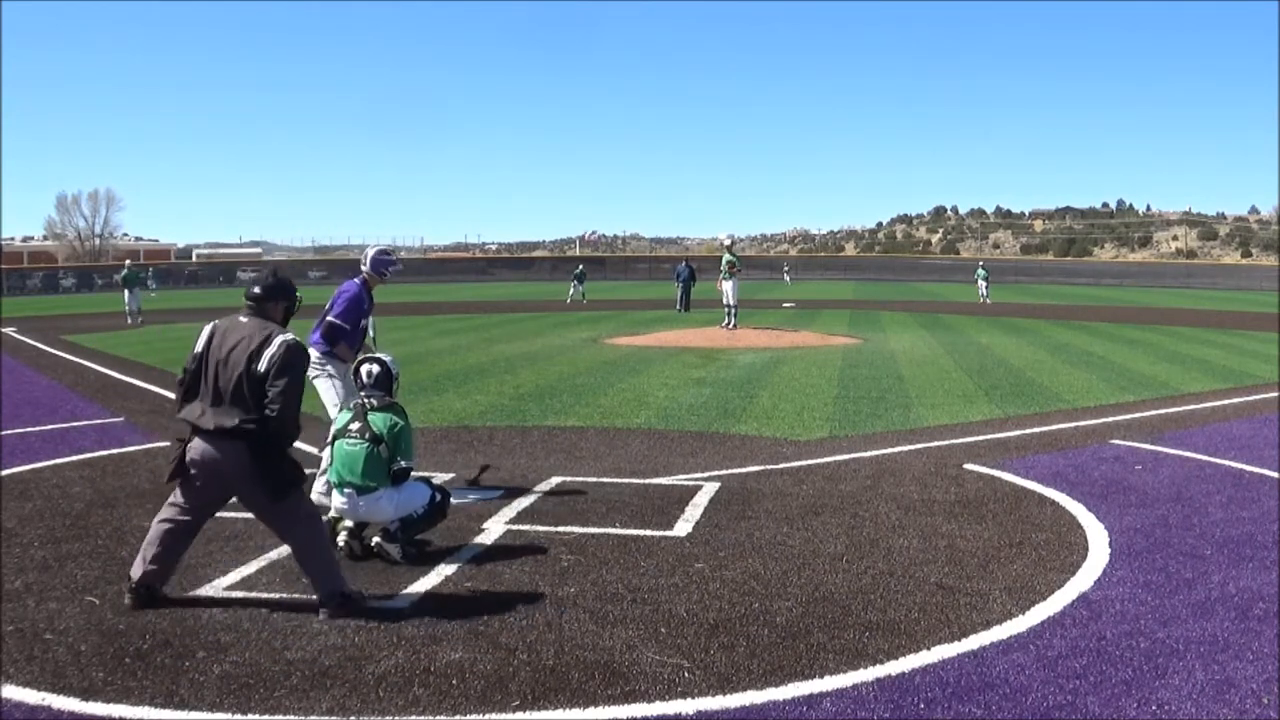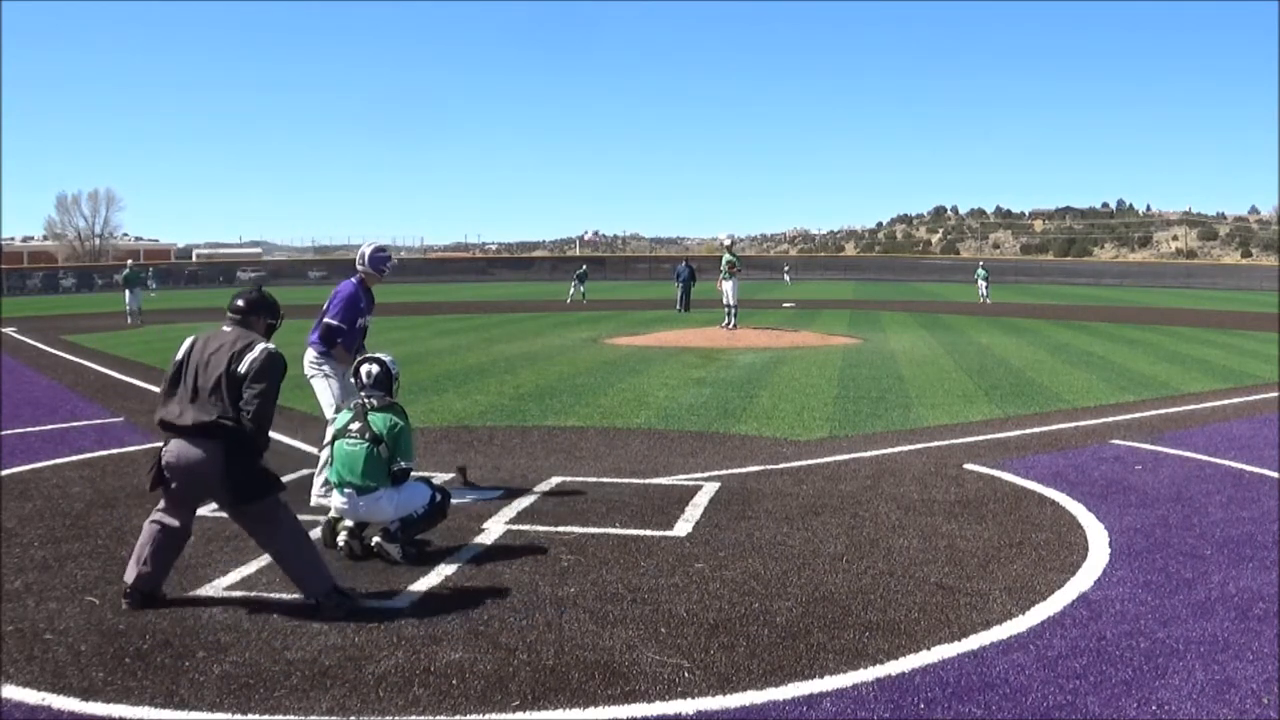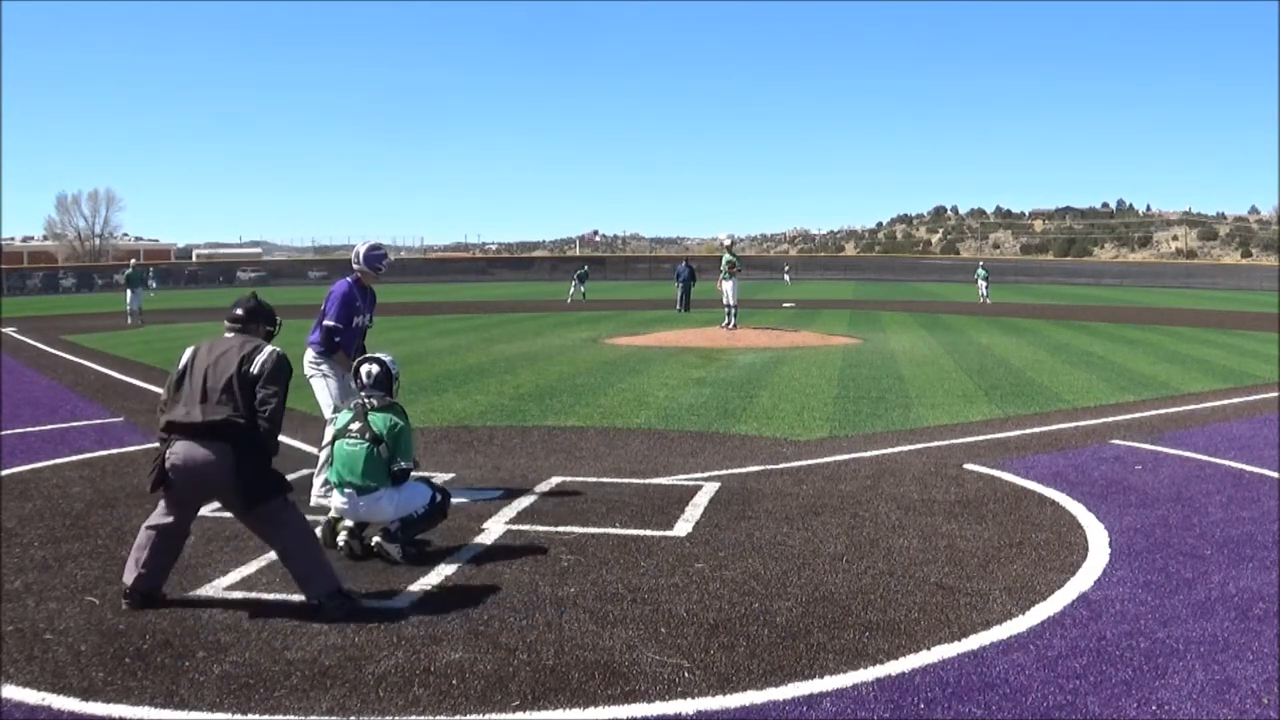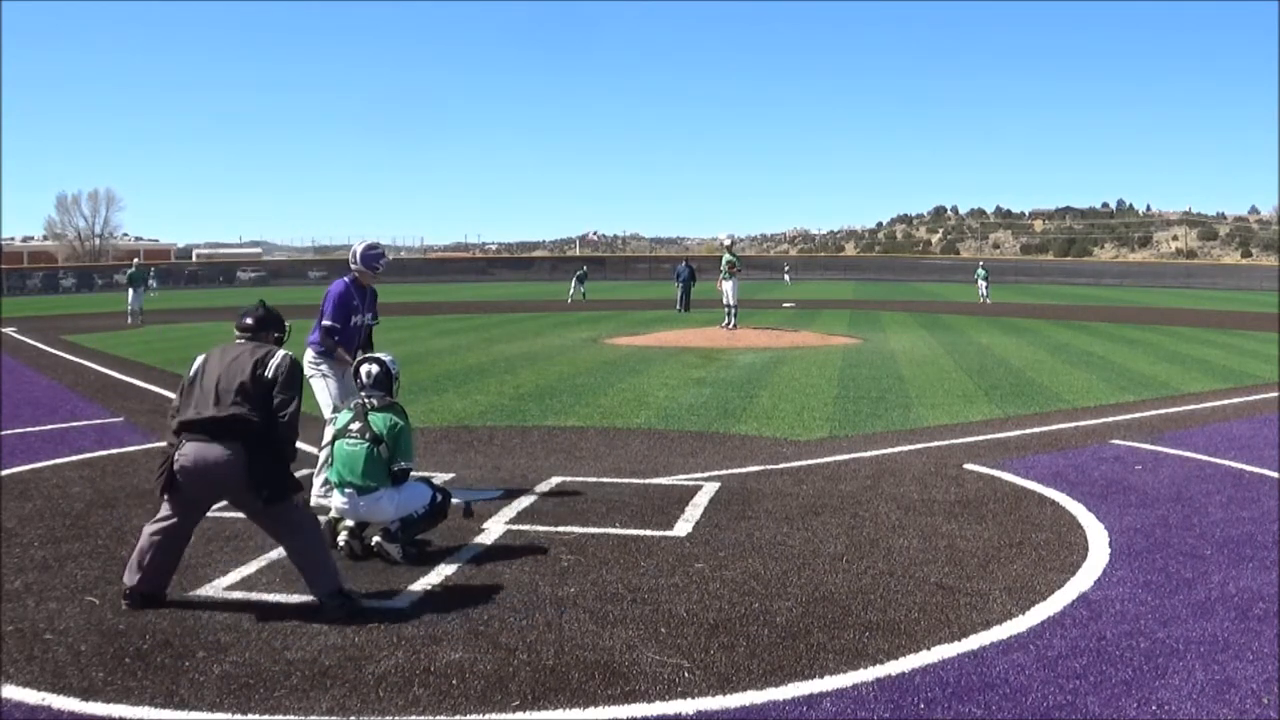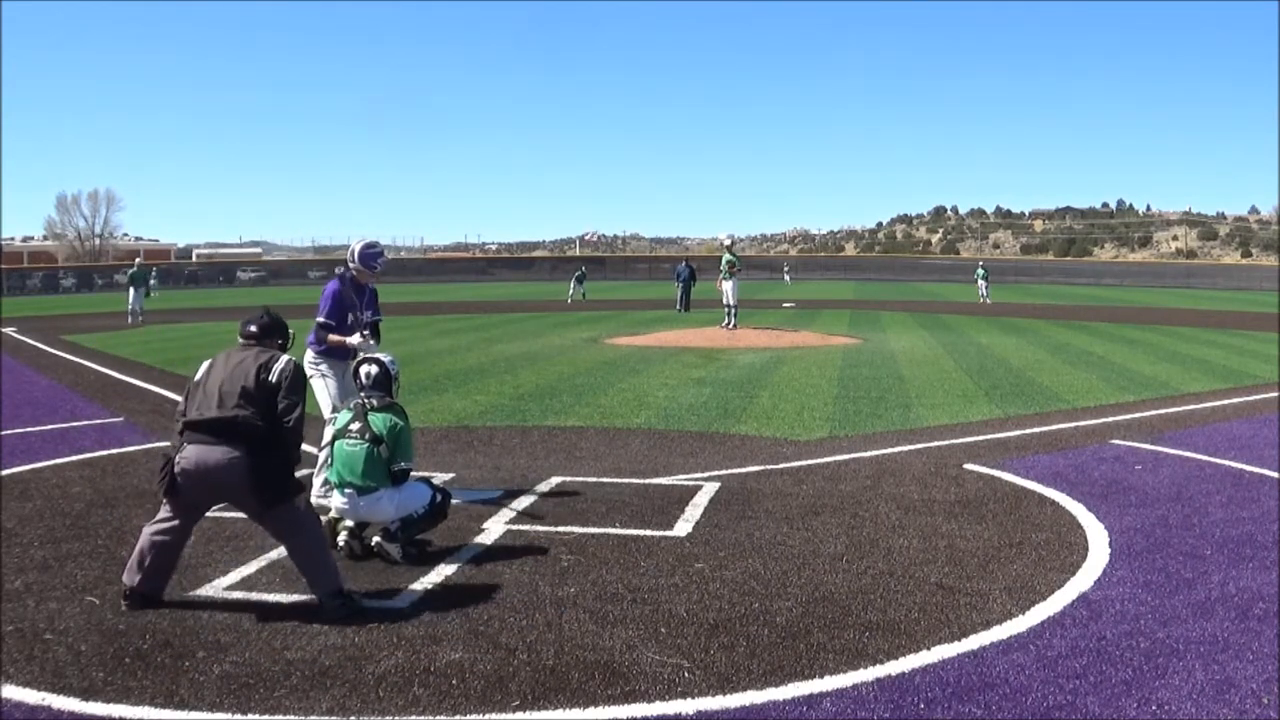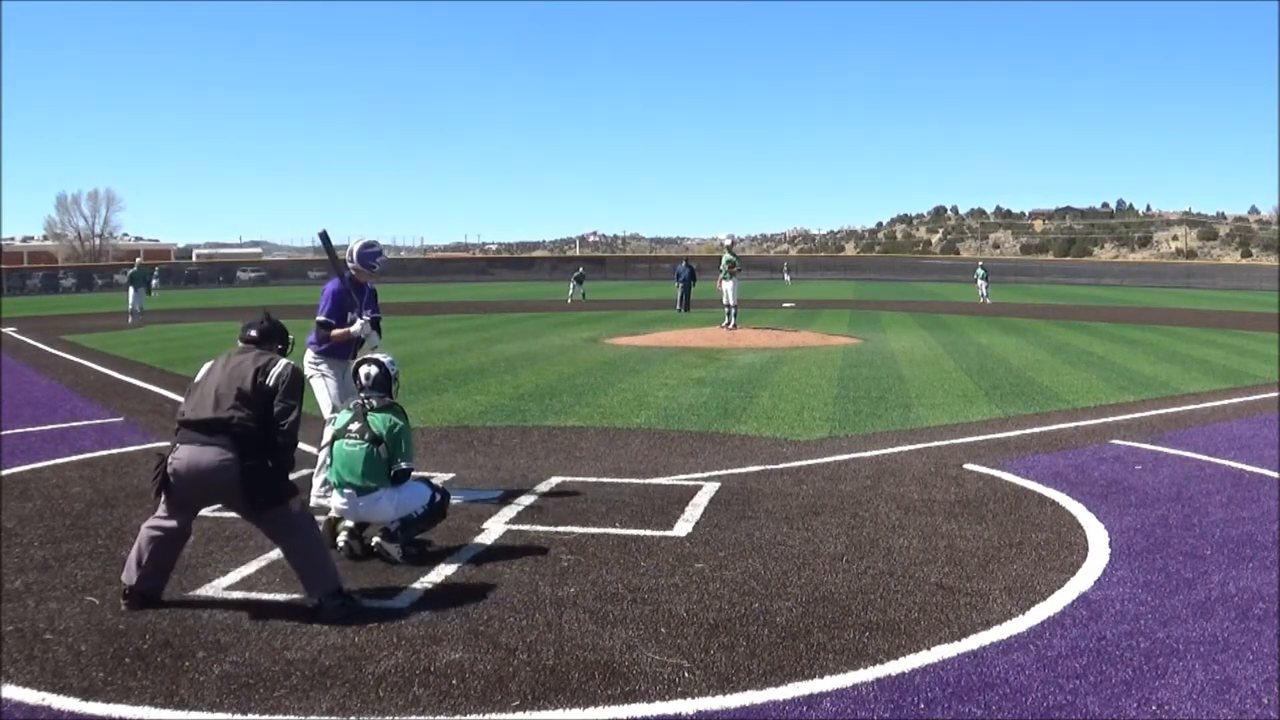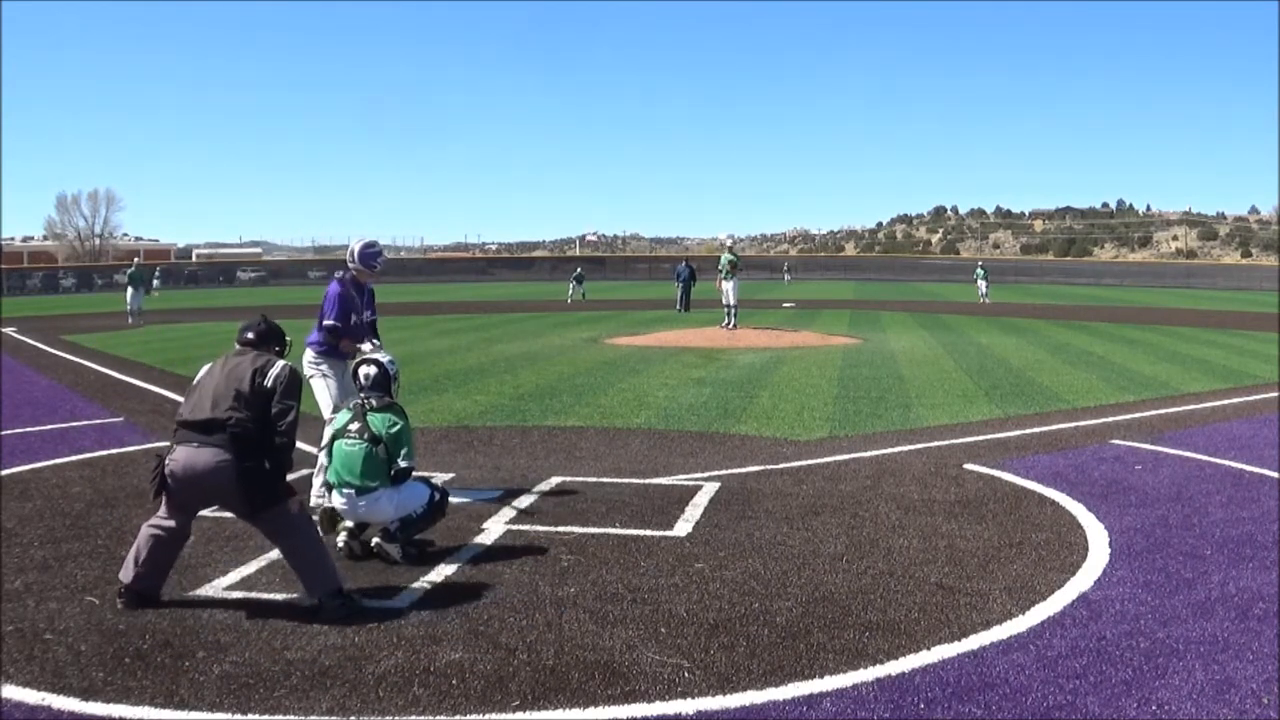
dt=0.2s
person 1, frame 1
left shoulder: (212, 331)
right shoulder: (284, 347)
left elbow: (185, 387)
right elbow: (281, 413)
right wrist: (286, 441)
left hip: (201, 446)
right hip: (247, 454)
left knee: (177, 517)
right knee: (300, 523)
left ankle: (141, 586)
right ankle: (334, 597)
person 1, frame 2
left shoulder: (193, 343)
right shoulder: (263, 354)
left elbow: (164, 398)
right elbow: (254, 418)
right wrist: (253, 454)
left hip: (176, 449)
right hip: (221, 456)
left knee: (167, 520)
right knee: (277, 527)
left ankle: (138, 589)
right ankle: (326, 596)
person 1, frame 3
left shoulder: (195, 352)
right shoulder: (269, 357)
left elbow: (165, 405)
right elbow: (267, 419)
right wrist: (262, 460)
left hip: (181, 451)
right hip: (228, 456)
left knee: (166, 522)
right knee: (286, 526)
left ankle: (138, 589)
right ankle: (330, 596)
person 1, frame 4
left shoulder: (206, 359)
right shoulder: (280, 361)
left elbow: (176, 413)
right elbow: (285, 422)
left wrist: (179, 453)
right wrist: (281, 467)
left hip: (190, 452)
right hip: (240, 457)
left knee: (170, 524)
right knee: (297, 526)
left ankle: (139, 590)
right ankle: (333, 597)
person 1, frame 5
left shoulder: (211, 364)
right shoulder: (284, 366)
left elbow: (182, 416)
right elbow: (289, 427)
right wrist: (285, 472)
left hip: (191, 455)
right hip: (240, 460)
left knee: (169, 524)
right knee: (299, 526)
left ankle: (138, 591)
right ankle: (332, 598)
person 1, frame 6
left shoulder: (212, 366)
right shoulder: (282, 369)
left elbow: (183, 414)
right elbow: (284, 431)
right wrist: (280, 476)
left hip: (184, 454)
right hip: (233, 462)
left knee: (166, 523)
right knee: (294, 526)
left ankle: (137, 590)
right ankle: (331, 598)
person 1, frame 7
left shoulder: (211, 368)
right shoulder: (280, 371)
left elbow: (182, 417)
right elbow: (282, 432)
right wrist: (278, 476)
left hip: (182, 456)
right hip: (230, 463)
left knee: (167, 523)
right knee: (293, 525)
left ankle: (134, 588)
right ankle: (331, 597)
person 2, frame 1
left shoulder: (365, 295)
right shoulder: (353, 293)
right elbow: (329, 335)
right wrist: (355, 360)
left hip: (338, 364)
right hip: (324, 362)
right ankle: (324, 489)
person 2, frame 2
left shoulder: (367, 295)
right shoulder: (348, 293)
right elbow: (327, 336)
right wrist: (355, 363)
left hip: (340, 364)
right hip: (322, 363)
right ankle: (322, 492)
person 2, frame 3
left shoulder: (368, 295)
right shoulder: (343, 291)
right elbow: (328, 338)
right wrist: (355, 368)
left hip: (342, 365)
right hip: (321, 362)
right ankle: (322, 494)
person 2, frame 4
left shoulder: (370, 292)
right shoulder: (340, 291)
left elbow: (366, 333)
right elbow: (326, 338)
right wrist: (352, 362)
left hip: (343, 364)
right hip: (322, 362)
right ankle: (321, 493)
person 2, frame 5
left shoulder: (370, 292)
right shoulder: (336, 289)
left elbow: (374, 330)
right elbow: (321, 336)
left wrist: (370, 343)
right wrist: (349, 340)
left hip: (344, 364)
right hip: (322, 362)
right ankle: (321, 492)
person 2, frame 6
left shoulder: (369, 291)
right shoulder: (336, 288)
left elbow: (375, 329)
right elbow: (321, 334)
left wrist: (371, 337)
right wrist: (353, 331)
left hip: (343, 363)
right hip: (322, 362)
right knee: (336, 422)
right ankle: (321, 492)
person 2, frame 7
left shoulder: (367, 291)
right shoulder: (340, 290)
left elbow: (370, 329)
right elbow: (332, 338)
left wrist: (375, 347)
right wrist: (361, 348)
left hip: (340, 364)
right hip: (321, 362)
right ankle: (321, 493)
person 3, frame 1
left shoulder: (343, 415)
right shoulder: (394, 418)
left elbow: (331, 464)
right elbow: (402, 474)
left hip: (342, 503)
right hip: (376, 504)
right knee: (438, 497)
left ankle: (350, 529)
right ankle: (392, 535)
person 3, frame 2
left shoulder: (343, 416)
right shoulder: (394, 419)
left elbow: (332, 463)
right elbow: (401, 474)
left hip: (342, 503)
right hip: (376, 504)
right knee: (439, 497)
left ankle: (350, 528)
right ankle: (392, 535)
person 3, frame 3
left shoulder: (343, 416)
right shoulder: (393, 418)
left elbow: (331, 463)
right elbow: (401, 475)
left hip: (342, 502)
right hip: (376, 503)
right knee: (439, 497)
left ankle: (350, 529)
right ankle: (392, 535)
person 3, frame 4
left shoulder: (343, 416)
right shoulder: (394, 418)
left elbow: (330, 464)
right elbow: (400, 474)
left hip: (343, 502)
right hip: (376, 503)
right knee: (439, 497)
left ankle: (350, 528)
right ankle: (392, 535)
person 3, frame 5
left shoulder: (343, 416)
right shoulder: (394, 419)
left elbow: (331, 464)
right elbow: (401, 475)
left wrist: (337, 514)
right wrist: (389, 487)
left hip: (343, 503)
right hip: (376, 504)
right knee: (439, 498)
left ankle: (350, 529)
right ankle: (392, 535)
person 3, frame 6
left shoulder: (342, 416)
right shoulder: (393, 419)
left elbow: (330, 465)
right elbow: (402, 474)
left wrist: (336, 512)
left hip: (343, 503)
right hip: (376, 503)
right knee: (438, 497)
left ankle: (350, 529)
right ankle: (392, 535)
person 3, frame 7
left shoulder: (342, 417)
right shoulder: (393, 419)
left elbow: (328, 465)
right elbow: (403, 472)
left wrist: (333, 501)
left hip: (343, 502)
right hip: (374, 504)
right knee: (437, 496)
left ankle: (351, 529)
right ankle: (392, 536)
